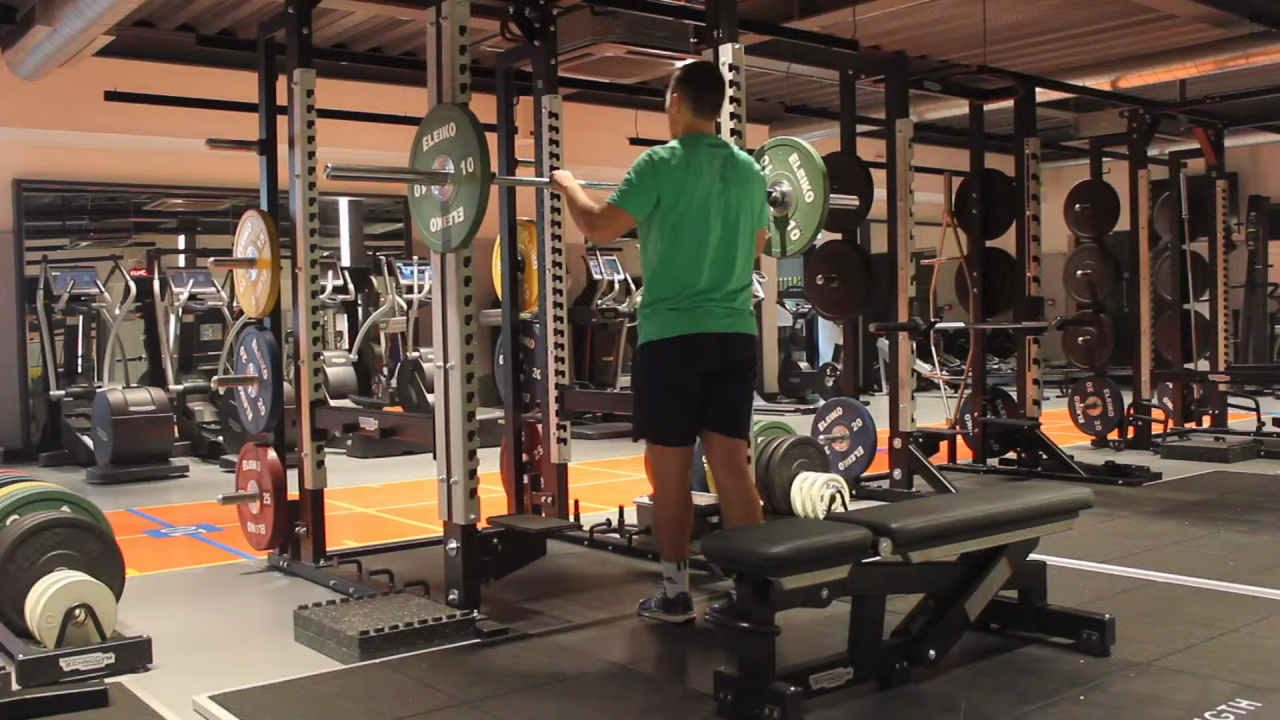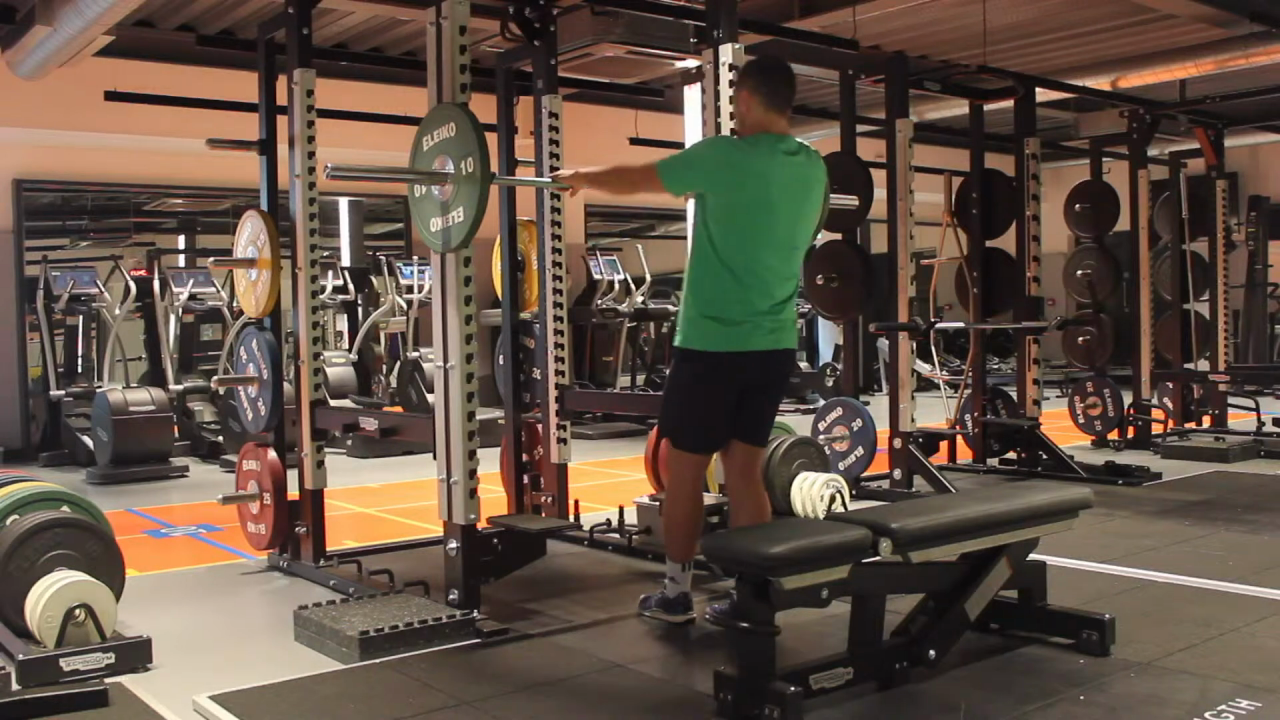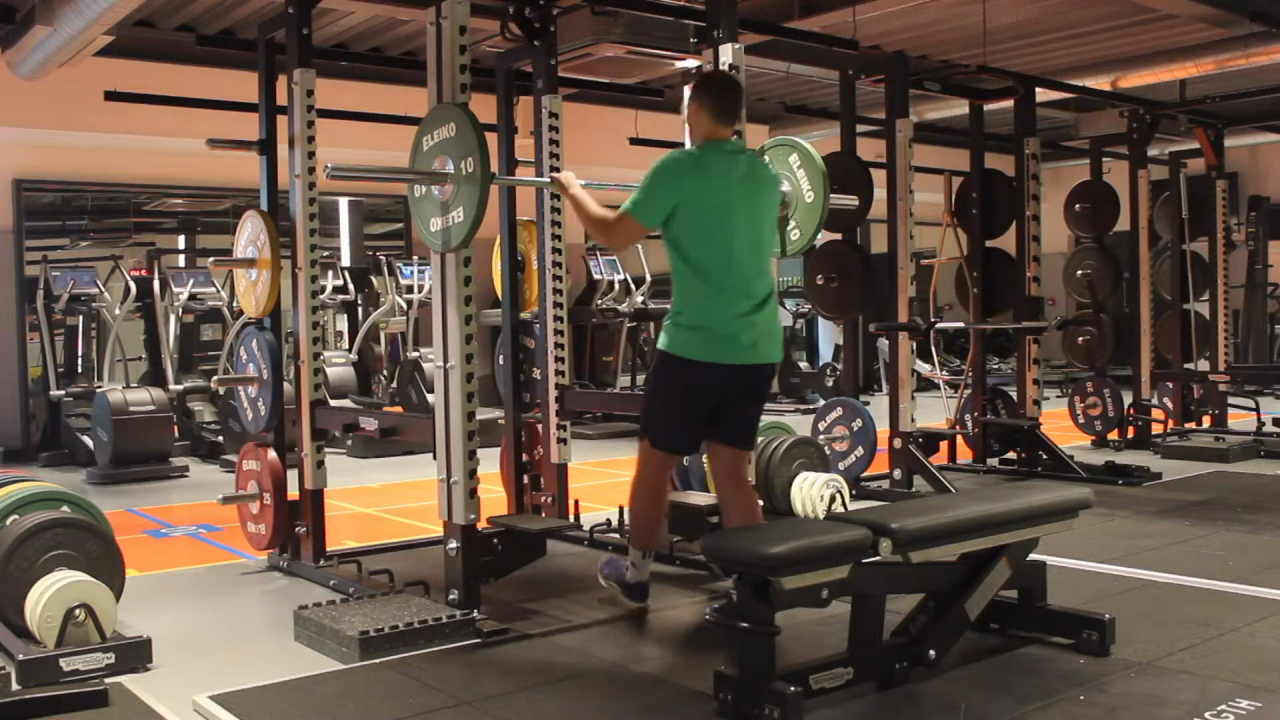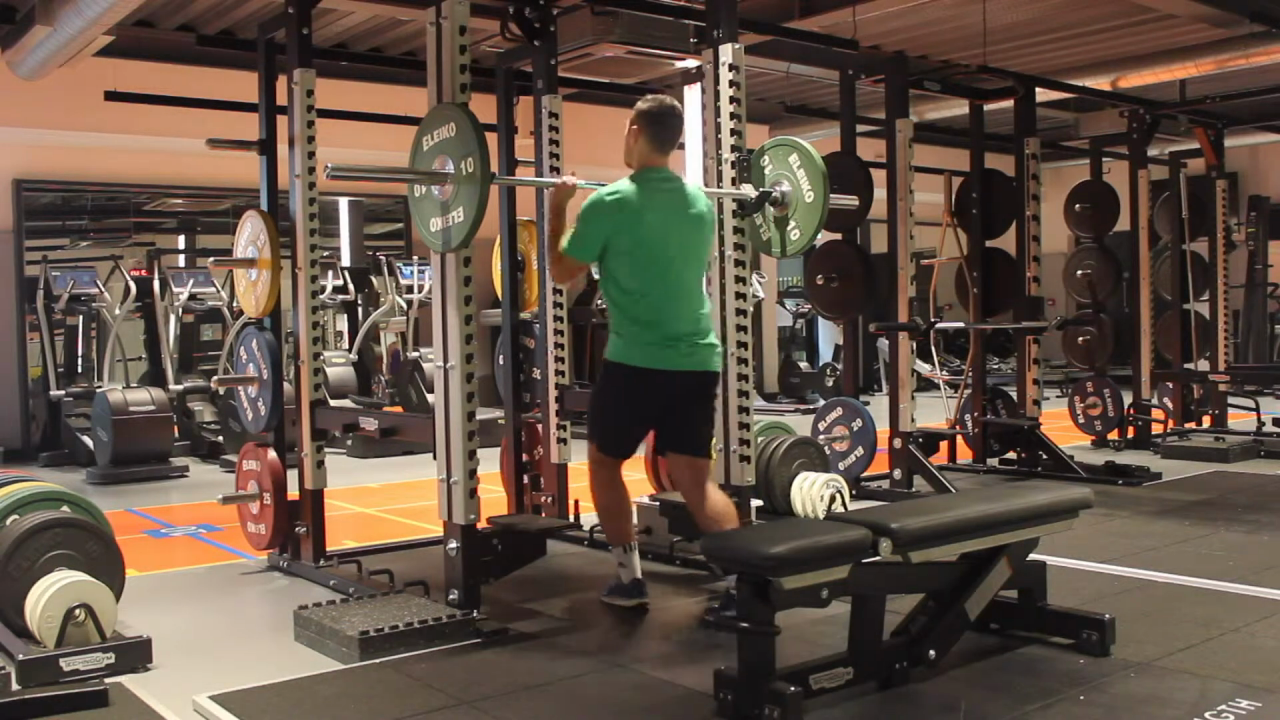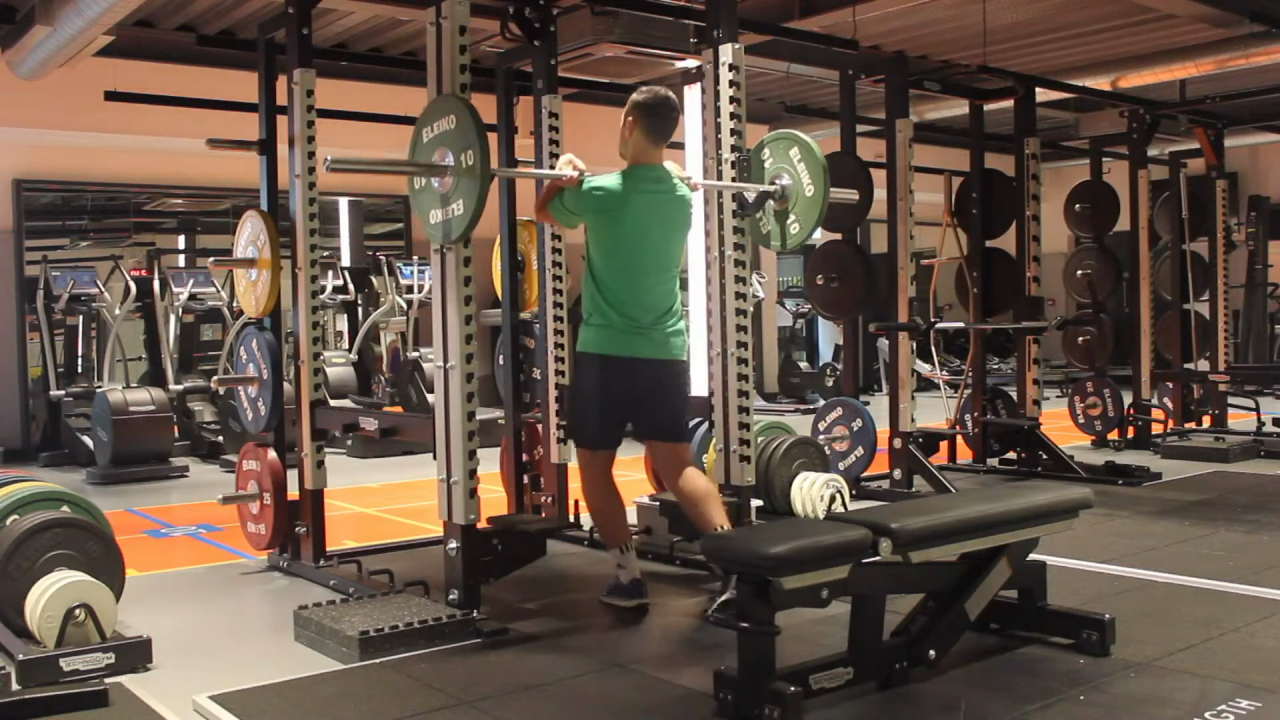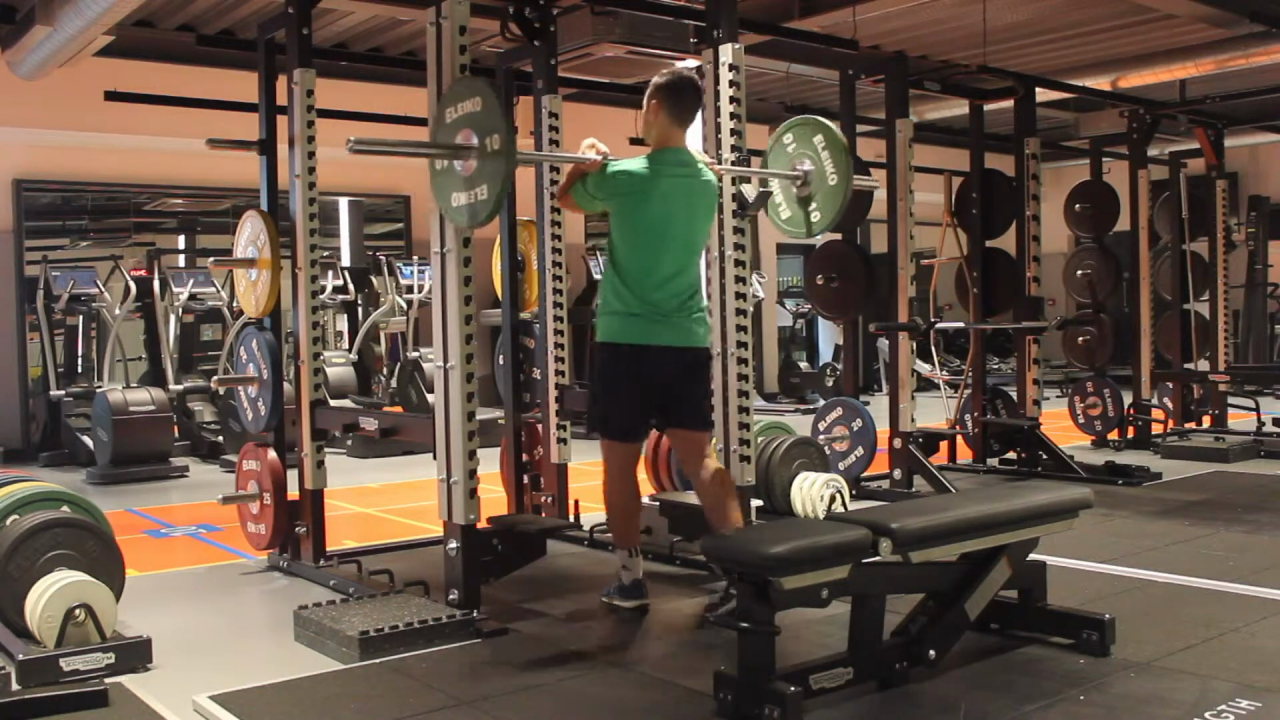
dt=0.4s
person 1, frame 1
left shoulder: (662, 161)
right shoulder: (749, 169)
left elbow: (600, 227)
left wrist: (568, 185)
left hip: (673, 335)
right hip: (736, 334)
left knee: (671, 470)
right knee: (732, 465)
left ankle: (675, 593)
person 1, frame 2
left shoulder: (723, 156)
right shoulder: (813, 167)
left elbow: (635, 179)
left wrist: (579, 177)
left hip: (714, 343)
right hip: (775, 345)
left knee: (684, 469)
right knee: (745, 471)
left ankle: (676, 593)
person 1, frame 3
left shoulder: (682, 168)
right shoulder: (766, 173)
left elbow: (613, 234)
left wrist: (571, 189)
left hip: (695, 349)
right hip: (758, 351)
left knee: (655, 462)
right knee: (732, 473)
left ankle: (634, 575)
person 1, frame 4
left shoulder: (610, 202)
right shoulder: (701, 202)
left elbow: (563, 271)
left wrist: (559, 208)
left hip: (634, 362)
right hip: (697, 362)
left knee: (604, 465)
right knee: (695, 479)
left ankle: (629, 578)
person 1, frame 5
left shoulder: (601, 194)
right shoulder: (681, 197)
left elbow: (545, 211)
left wrist: (562, 176)
right wrist: (677, 174)
left hip: (605, 354)
right hip: (667, 352)
left knee: (595, 468)
right knee: (677, 465)
left ankle: (629, 577)
person 1, frame 6
left shoulder: (623, 177)
right shoulder: (707, 182)
left elbow: (567, 199)
left wrist: (585, 162)
right wrist: (697, 161)
left hip: (627, 341)
right hip: (689, 341)
left knee: (621, 463)
right knee: (700, 458)
left ankle: (630, 578)
